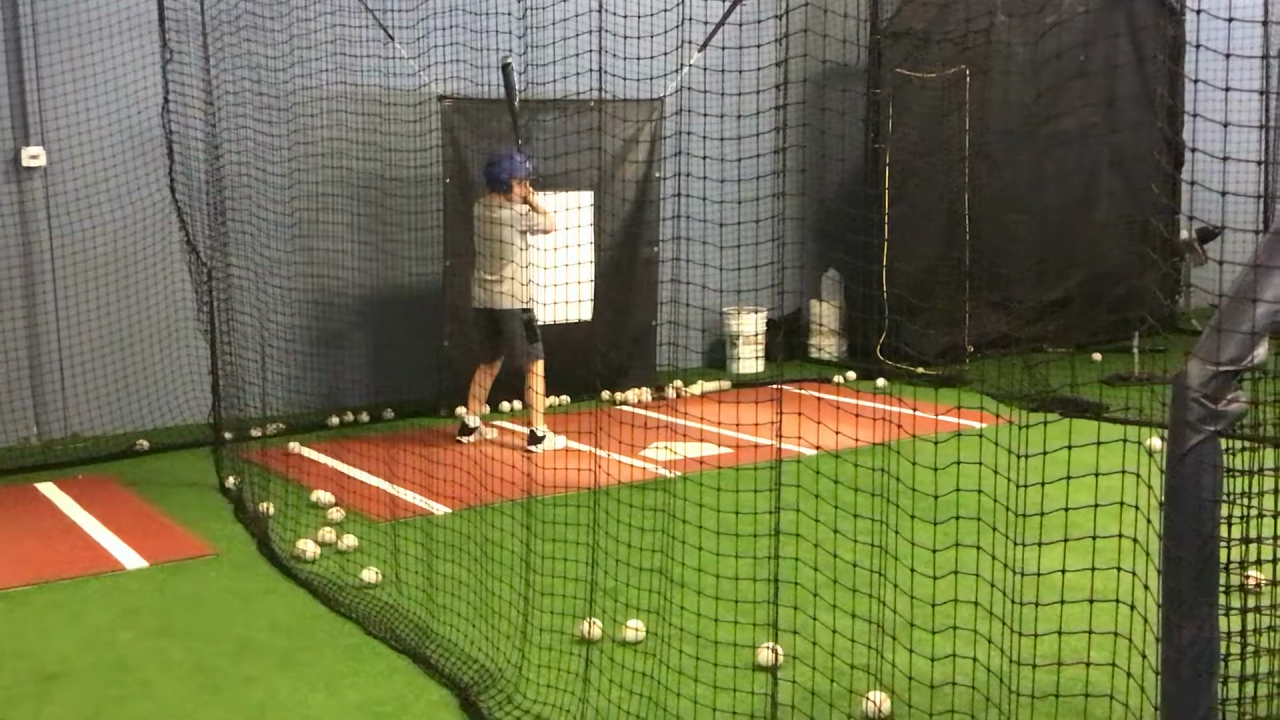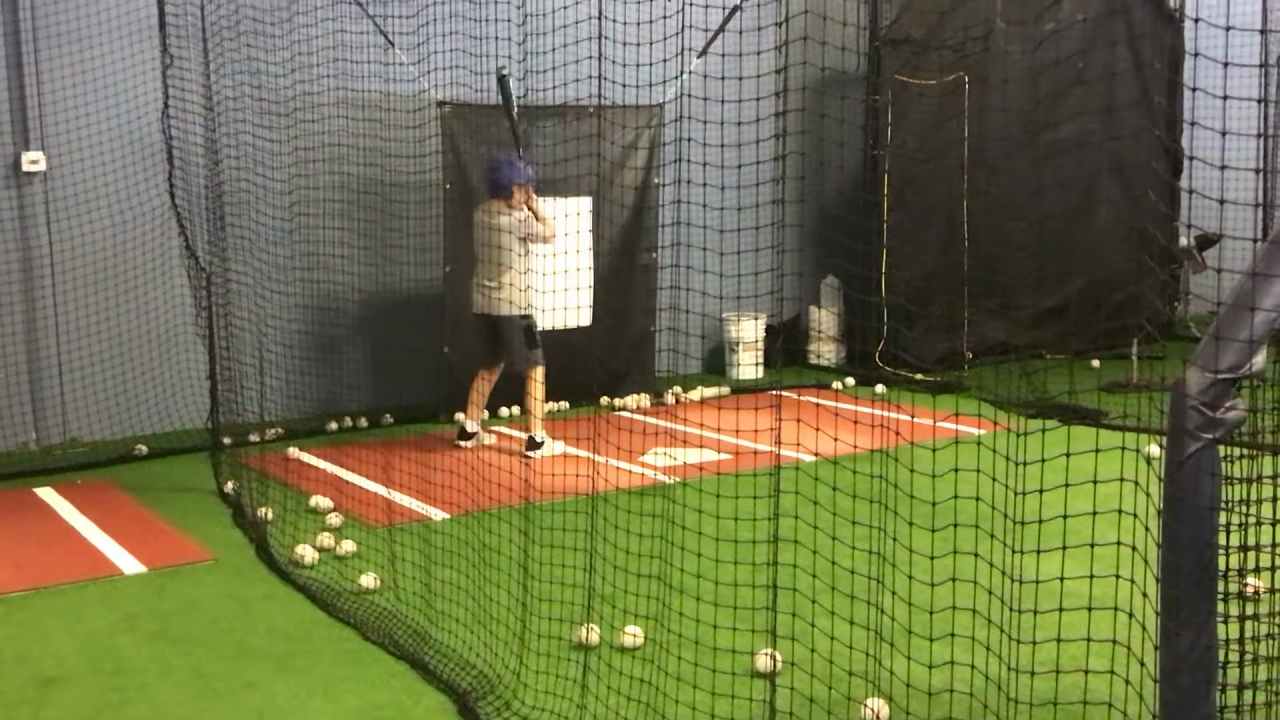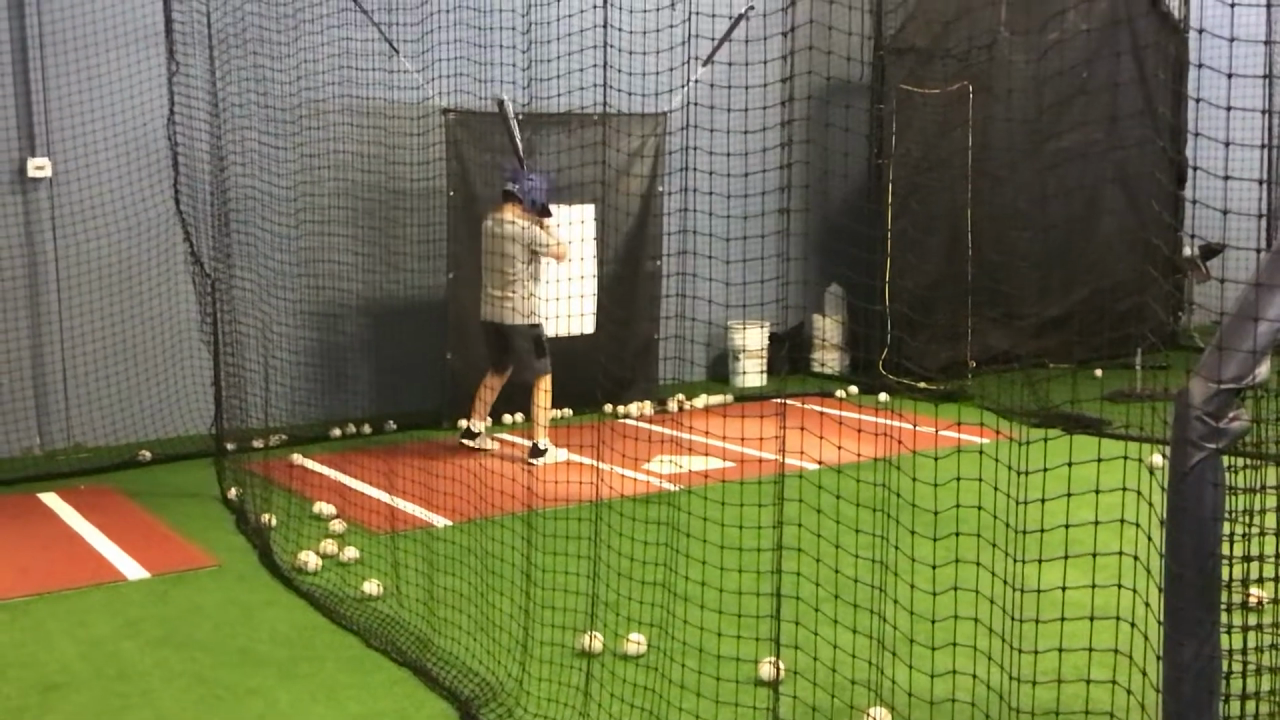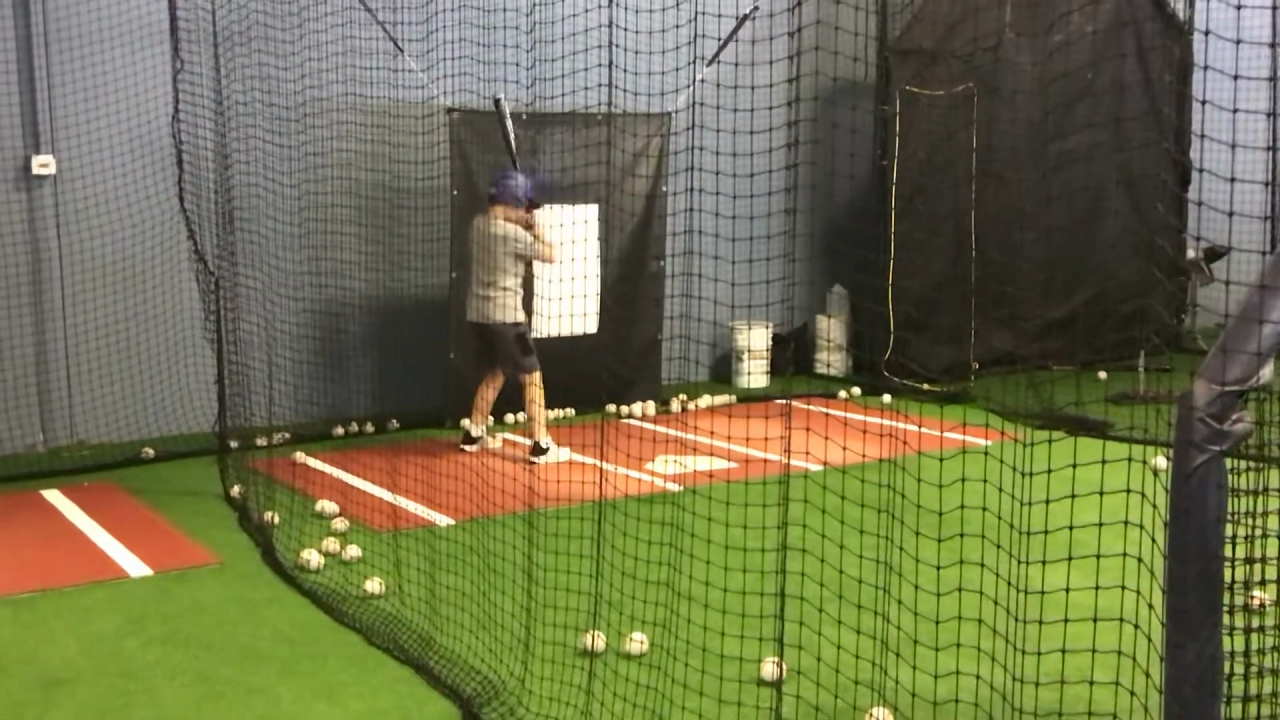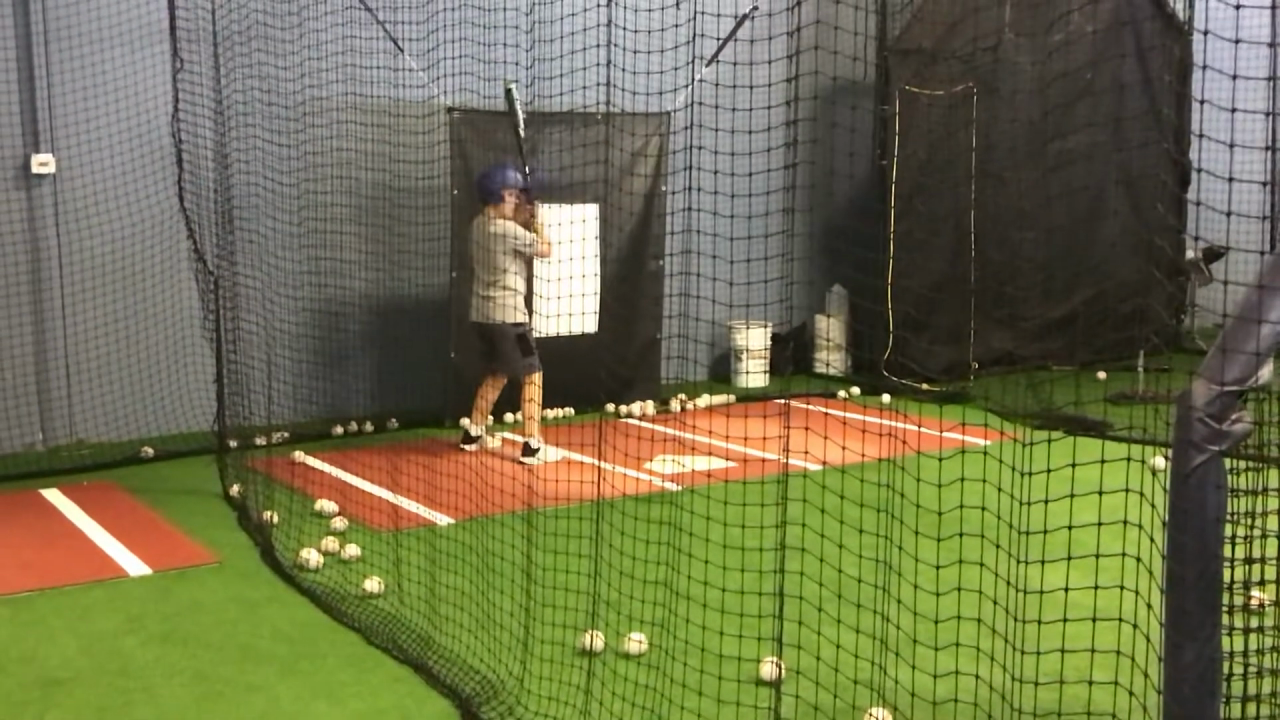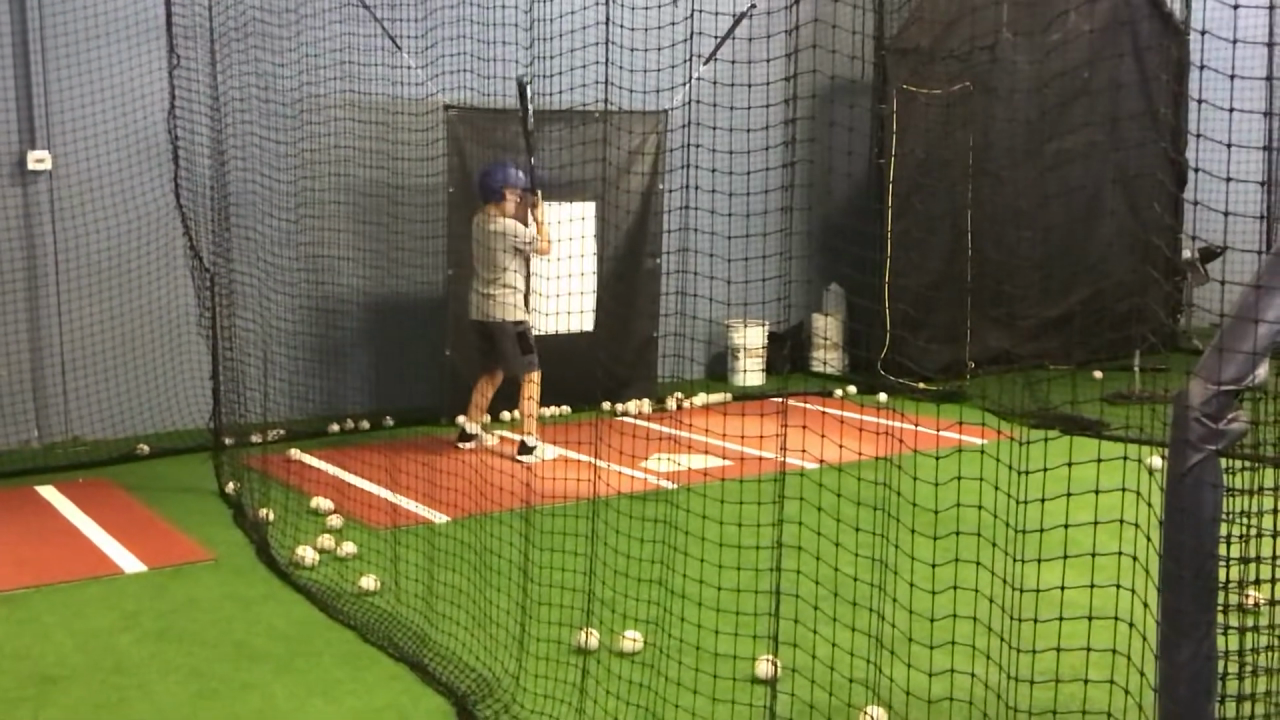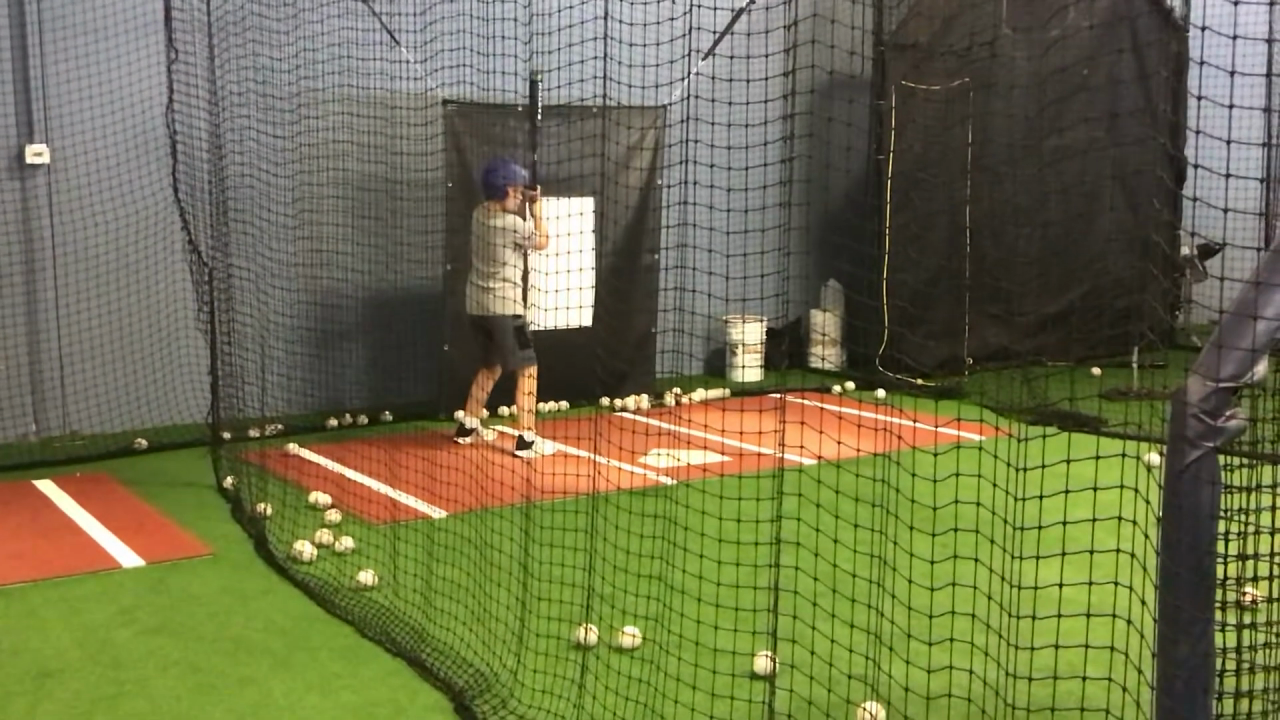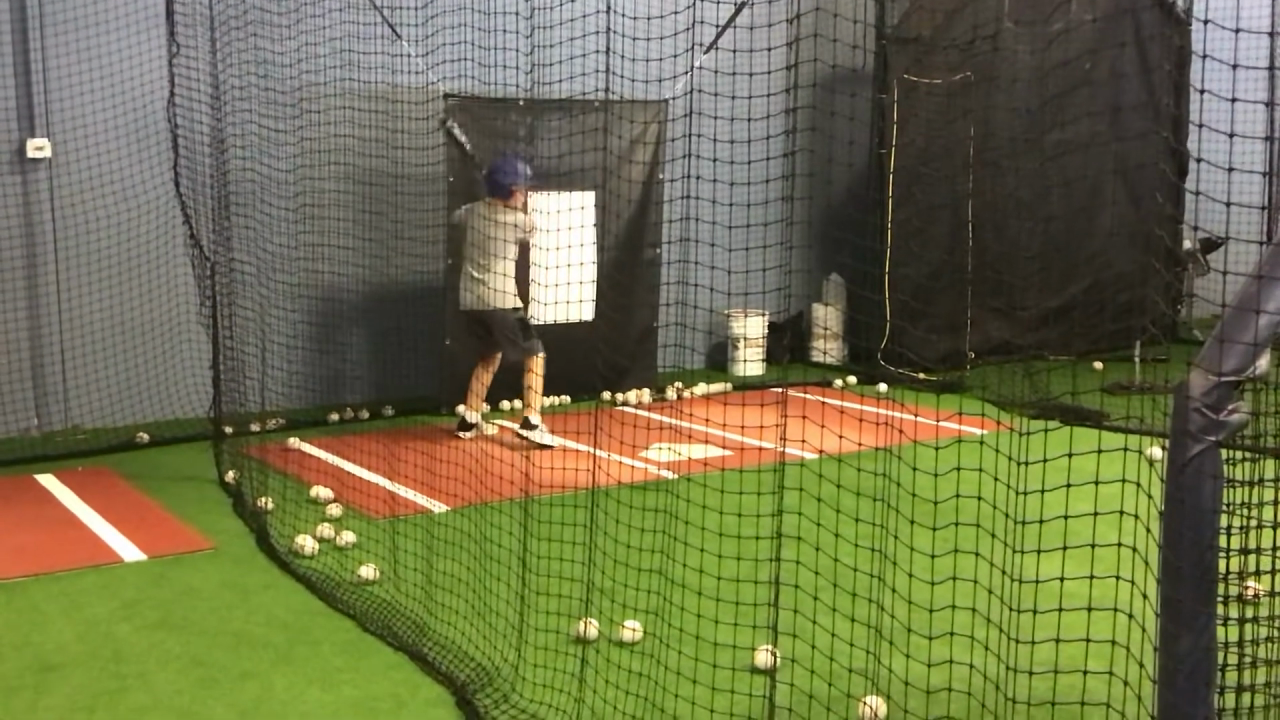
dt=0.4s
person 1, frame 1
left shoulder: (479, 209)
right shoulder: (518, 213)
right elbow: (550, 224)
left wrist: (523, 199)
right wrist: (532, 200)
left hip: (483, 300)
right hip: (512, 301)
left knee: (490, 361)
right knee: (535, 364)
left ankle: (469, 424)
right ankle: (538, 433)
person 1, frame 2
left shoulder: (481, 214)
right shoulder: (518, 220)
right elbow: (549, 234)
left wrist: (525, 206)
right wrist: (534, 207)
left hip: (483, 306)
right hip: (512, 308)
left knee: (490, 366)
right knee: (535, 369)
left ankle: (469, 430)
right ankle: (536, 439)
person 1, frame 3
left shoulder: (489, 223)
right shoulder: (526, 230)
right elbow: (561, 253)
right wrist: (544, 227)
left hip: (490, 313)
right hip: (521, 315)
left knee: (498, 371)
right knee: (542, 377)
left ankle: (473, 429)
right ankle: (540, 447)
person 1, frame 4
left shoulder: (478, 224)
right shoulder: (512, 233)
right elbow: (549, 256)
left wrist: (523, 226)
right wrist: (535, 229)
left hip: (478, 314)
right hip: (505, 315)
left knee: (494, 373)
right knee: (531, 376)
left ankle: (474, 434)
right ankle: (541, 445)
person 1, frame 5
left shoulder: (479, 225)
right shoulder: (509, 231)
right elbow: (545, 250)
left wrist: (524, 220)
right wrist: (536, 222)
left hip: (482, 314)
right hip: (507, 315)
left knee: (496, 374)
right knee: (532, 376)
left ankle: (473, 434)
right ankle: (532, 445)
person 1, frame 6
left shoulder: (480, 221)
right shoulder: (511, 228)
right elbow: (544, 247)
left wrist: (523, 213)
right wrist: (538, 216)
left hip: (480, 311)
right hip: (507, 313)
left knee: (492, 372)
right knee: (531, 374)
left ankle: (469, 431)
right ankle: (529, 443)
person 1, frame 7
left shoulder: (479, 214)
right shoulder: (513, 224)
right elbow: (542, 242)
left wrist: (523, 204)
right wrist: (536, 210)
left hip: (477, 306)
right hip: (504, 307)
left knee: (491, 365)
right knee: (527, 369)
left ankle: (468, 426)
right ankle: (526, 439)
person 1, frame 8
left shoulder: (473, 211)
right shoulder: (519, 219)
left elbow: (457, 217)
right wrist: (515, 207)
left hip: (470, 301)
right hip: (501, 301)
left knee: (490, 357)
right knee: (534, 356)
left ankle: (469, 420)
right ankle: (532, 422)
